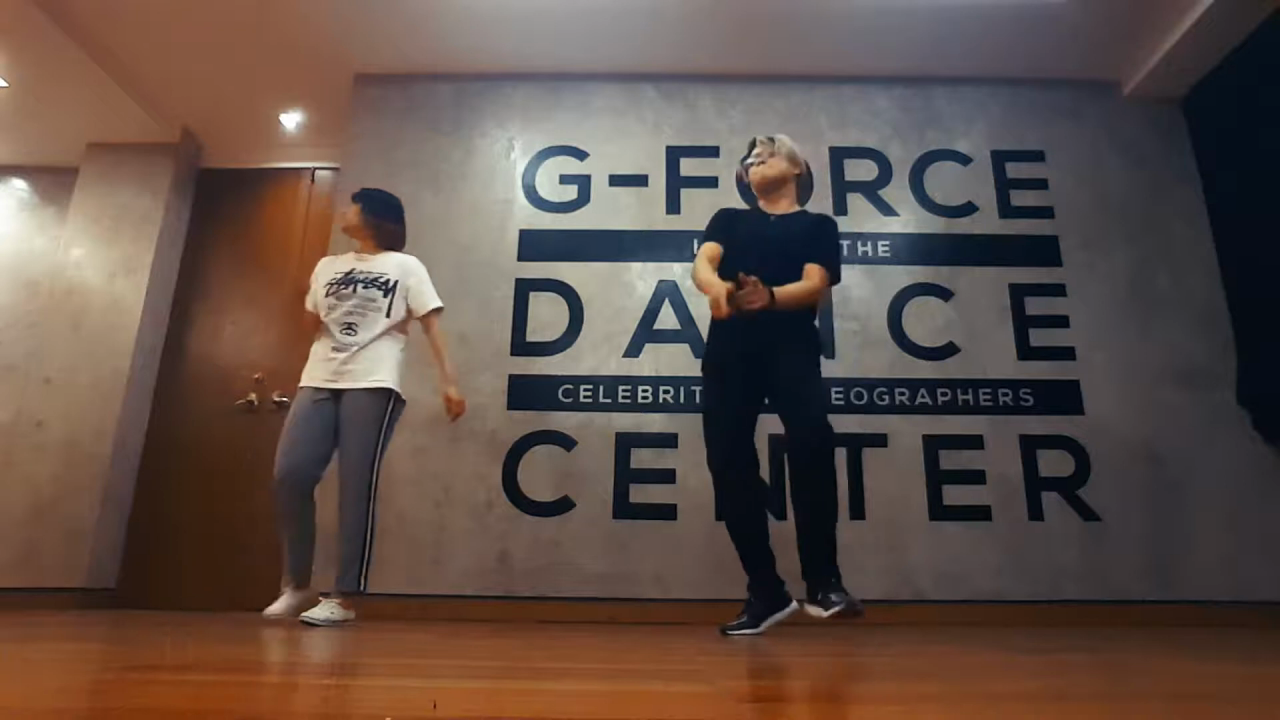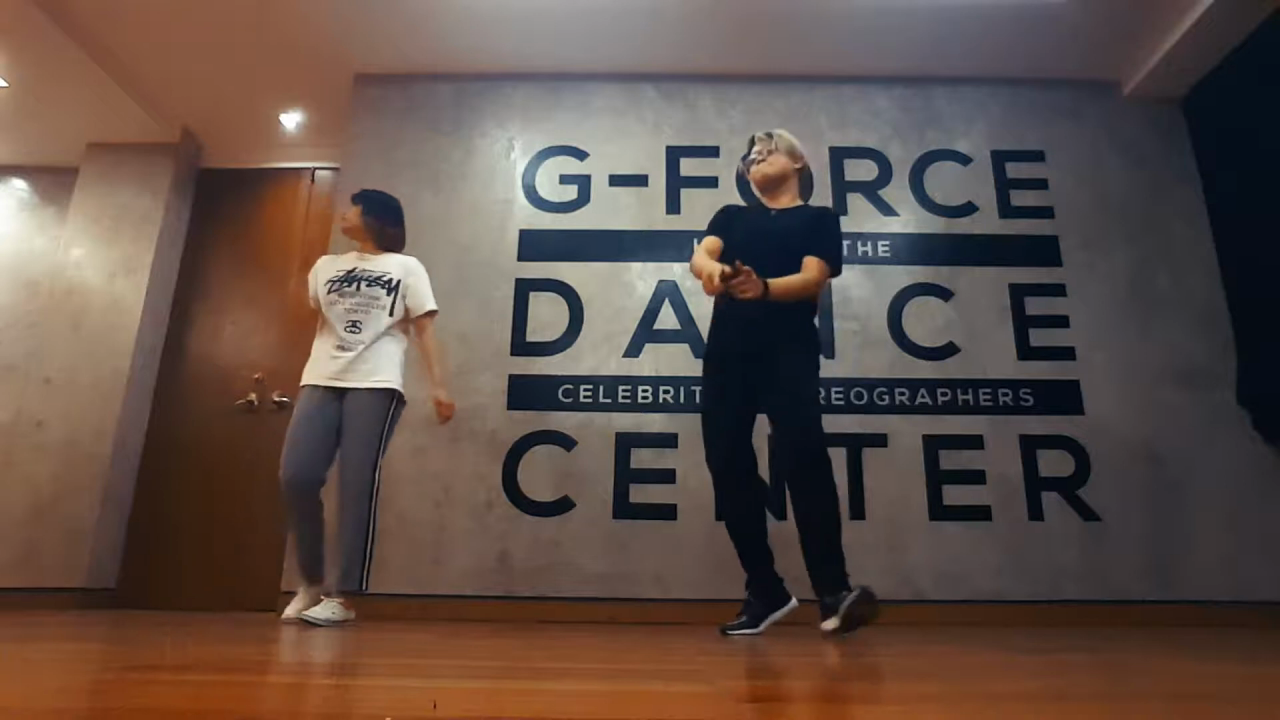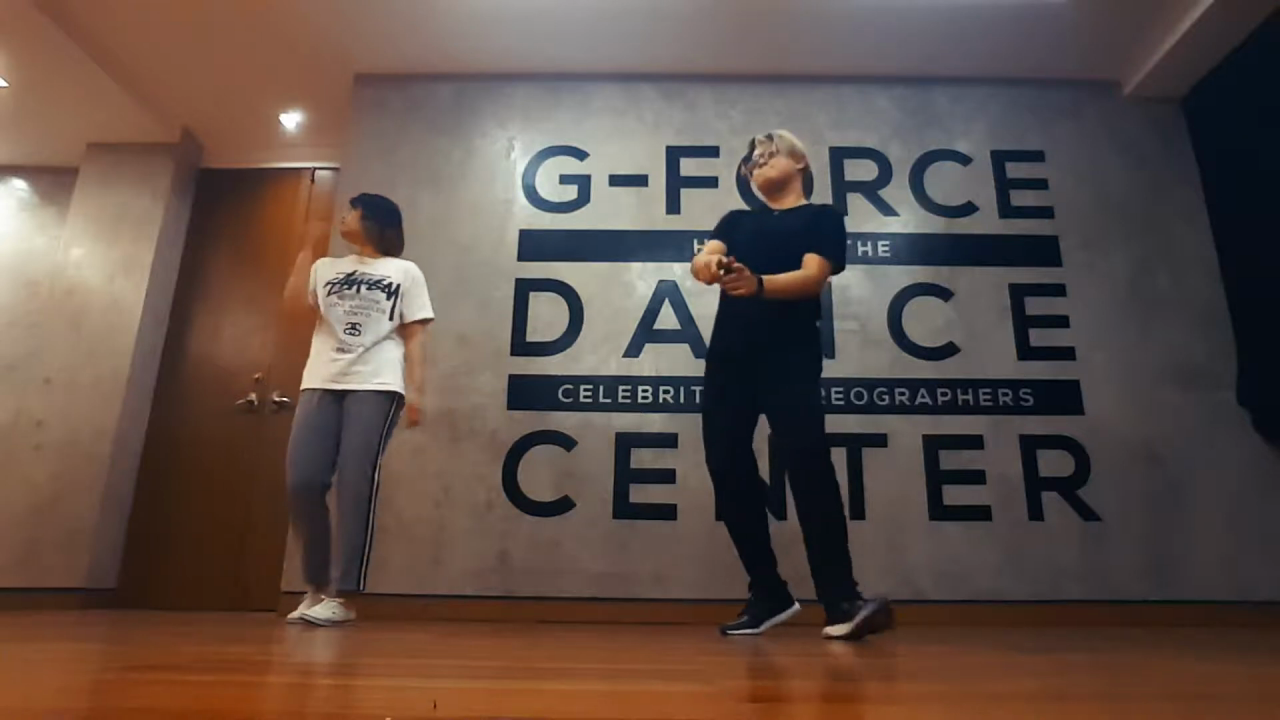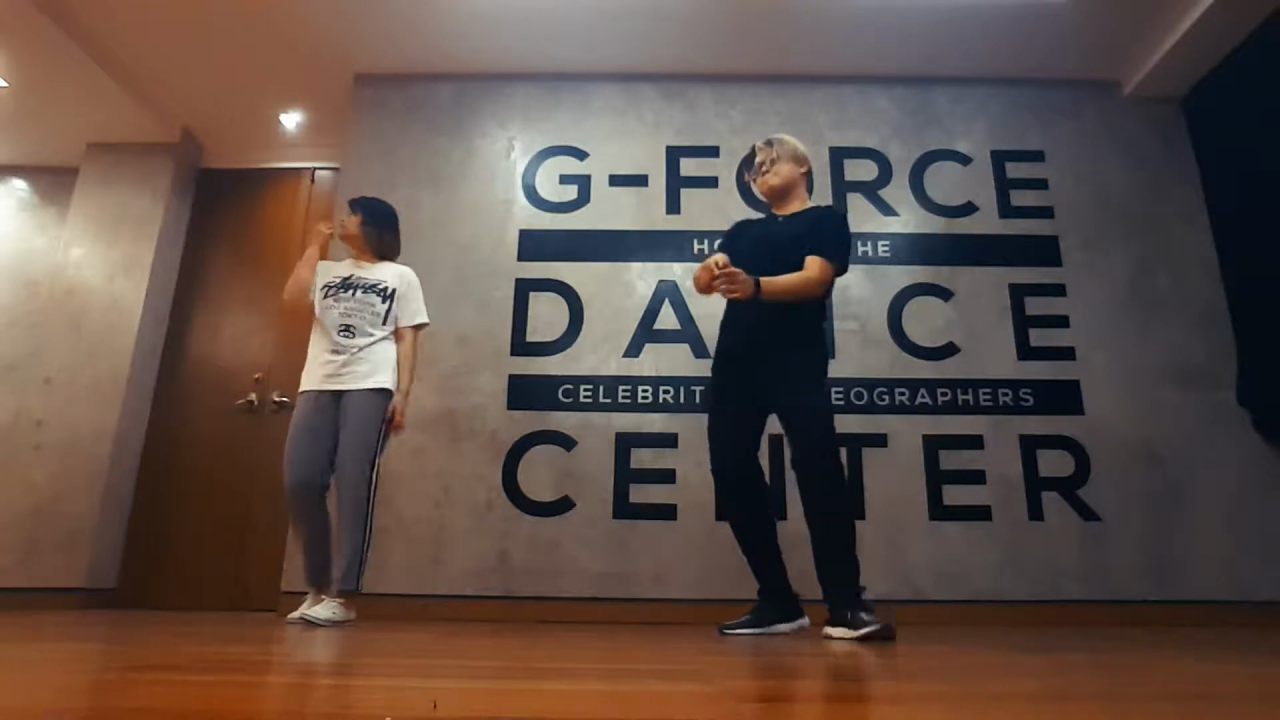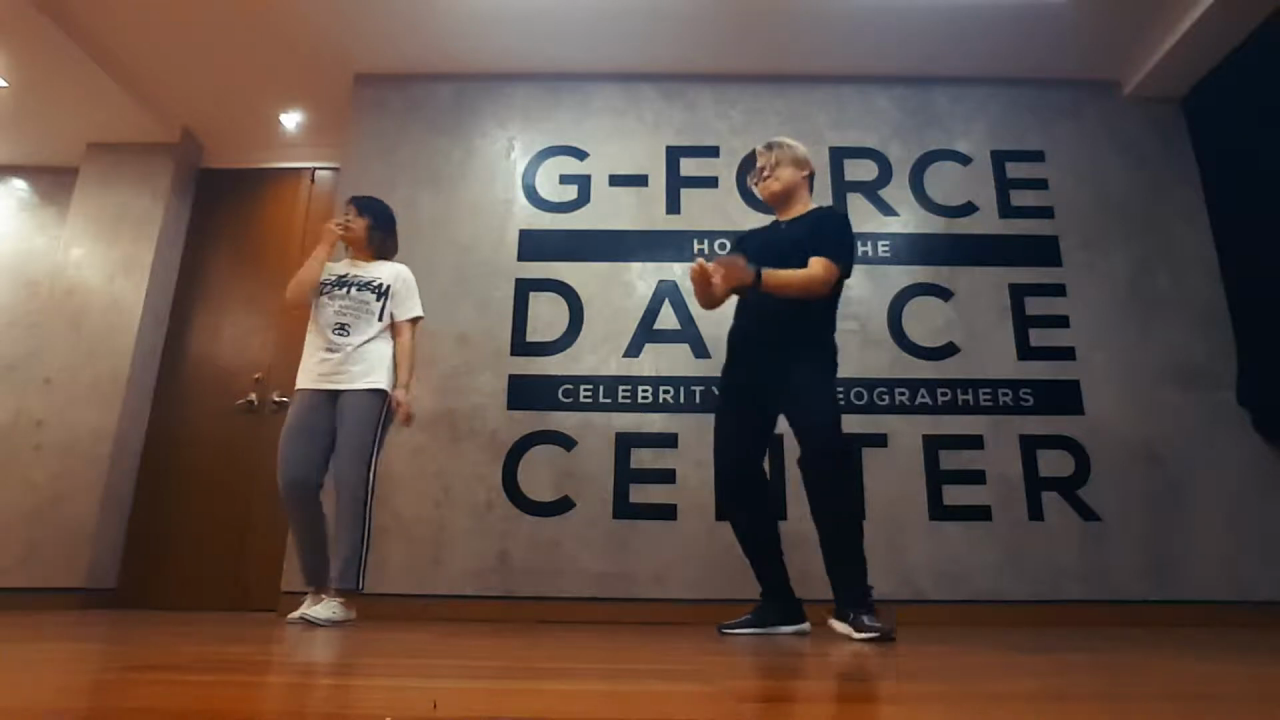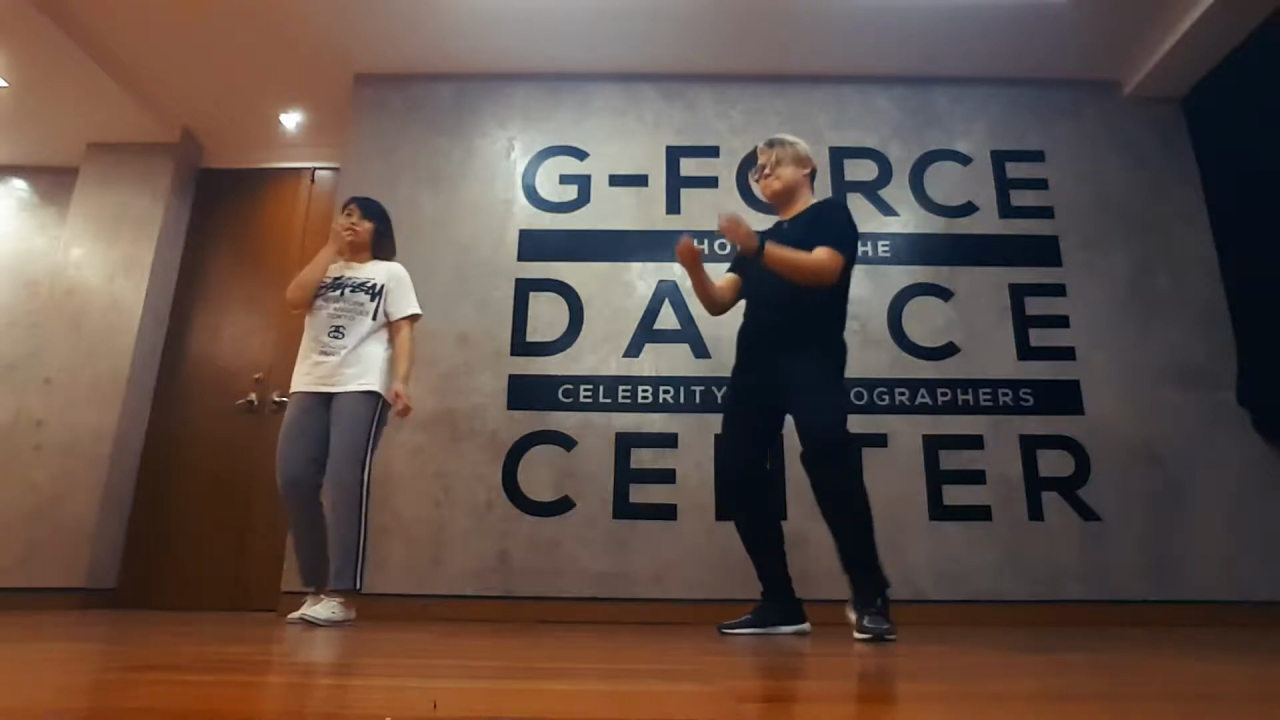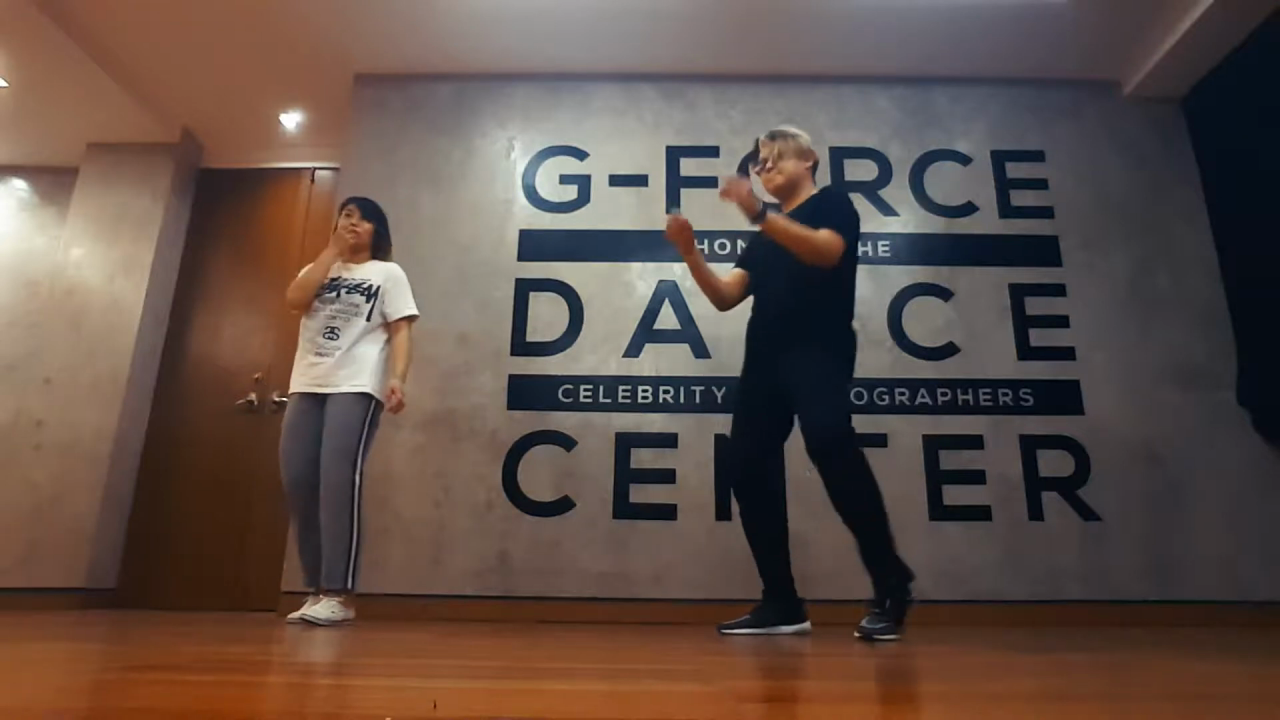
dt=0.1s
person 1, frame 1
left shoulder: (817, 225)
right shoulder: (728, 219)
left elbow: (816, 288)
right elbow: (702, 263)
left wrist: (768, 297)
right wrist: (714, 287)
left hip: (791, 348)
right hip: (728, 353)
left knee: (811, 441)
right knee: (730, 463)
left ankle: (823, 582)
right ankle: (766, 592)
person 1, frame 2
left shoulder: (819, 219)
right shoulder: (731, 216)
left elbow: (814, 279)
right elbow: (700, 256)
left wrist: (764, 288)
right wrist: (712, 270)
left hip: (789, 347)
right hip: (728, 351)
left knee: (803, 446)
right knee: (728, 462)
left ankle: (832, 587)
right ankle: (764, 590)
person 1, frame 3
left shoulder: (822, 218)
right shoulder: (737, 221)
left elbow: (812, 276)
right elbow: (703, 259)
left wrist: (758, 284)
right wrist: (711, 267)
left hip: (790, 351)
right hip: (729, 355)
left knee: (806, 453)
right knee: (727, 465)
left ankle: (841, 598)
right ankle: (769, 593)
person 1, frame 4
left shoulder: (826, 220)
right shoulder: (744, 230)
left elbow: (815, 279)
right elbow: (704, 279)
left wrist: (756, 287)
right wrist: (709, 274)
left hip: (796, 354)
right hip: (735, 359)
left knee: (816, 455)
right knee: (731, 470)
left ankle: (845, 602)
right ankle: (777, 599)
person 1, frame 5
left shoulder: (828, 221)
right shoulder: (754, 239)
left elbow: (819, 279)
right elbow: (710, 297)
left wrist: (754, 277)
right wrist: (703, 277)
left hip: (805, 360)
right hip: (744, 365)
left knee: (825, 452)
right knee: (734, 476)
left ankle: (852, 602)
right ankle: (779, 603)
person 1, frame 6
left shoulder: (830, 214)
right shoulder: (757, 238)
left elbow: (824, 268)
right elbow: (717, 302)
left wrist: (757, 248)
right wrist: (694, 268)
left hip: (812, 356)
right hip: (754, 364)
left knee: (827, 446)
right knee: (740, 474)
left ankle: (868, 593)
right ankle: (779, 602)
person 1, frame 7
left shoulder: (832, 202)
right shoulder: (763, 242)
left elbow: (826, 251)
right elbow: (725, 296)
left wrist: (759, 213)
right wrist: (689, 252)
left hip: (820, 351)
right hip: (764, 359)
left knee: (830, 441)
right knee: (749, 469)
left ankle: (891, 585)
right ankle: (781, 603)
person 2, frame 1
left shoulder: (405, 267)
right shoulder: (327, 266)
left elbow: (431, 325)
right elbow: (310, 323)
left wrist: (448, 381)
right wrist: (303, 315)
left hip: (372, 385)
right hip: (319, 382)
left knee: (357, 485)
right knee: (290, 474)
left ankle: (342, 597)
right ankle: (297, 584)
person 2, frame 2
left shoulder: (406, 267)
right shoulder: (327, 265)
left elbow: (424, 328)
left wrist: (437, 384)
left hip: (376, 384)
right hip: (320, 380)
left knee: (358, 485)
right knee: (296, 477)
left ankle: (343, 596)
right ankle: (312, 582)
person 2, frame 3
left shoulder: (405, 272)
right shoulder: (328, 268)
left elbow: (413, 336)
right elbow: (294, 300)
left wrist: (415, 390)
right wrist: (308, 250)
left hip: (375, 387)
right hip: (320, 384)
left knee: (356, 485)
right knee: (302, 482)
left ankle: (341, 595)
right ankle: (318, 587)
person 2, frame 4
left shoulder: (401, 277)
right shoulder: (326, 271)
left elbow: (407, 341)
right elbow: (292, 299)
left wrist: (403, 393)
right wrist: (313, 246)
left hip: (371, 386)
right hip: (317, 385)
left knee: (354, 485)
right knee: (300, 483)
left ankle: (341, 595)
right ankle: (318, 588)
person 2, frame 5
left shoulder: (397, 274)
right shoulder: (324, 269)
left elbow: (404, 334)
right elbow: (294, 297)
left wrist: (403, 387)
right wrist: (324, 246)
left hip: (367, 385)
right hip: (313, 384)
left knee: (352, 482)
right knee: (295, 481)
left ankle: (341, 595)
right ankle: (318, 588)
person 2, frame 6
left shoulder: (392, 273)
right shoulder: (322, 270)
left elbow: (402, 332)
right elbow: (294, 298)
left wrist: (400, 381)
right wrist: (330, 248)
left hip: (361, 386)
right hip: (309, 386)
left knee: (347, 482)
right knee: (293, 481)
left ankle: (340, 595)
right ankle: (318, 588)
person 2, frame 7
left shoulder: (389, 274)
right shoulder: (318, 270)
left elbow: (400, 331)
right elbow: (294, 299)
left wrist: (397, 379)
right wrist: (332, 250)
left hip: (356, 387)
right hip: (306, 386)
left knee: (339, 481)
right knee: (299, 486)
left ankle: (338, 596)
right ankle: (319, 590)
